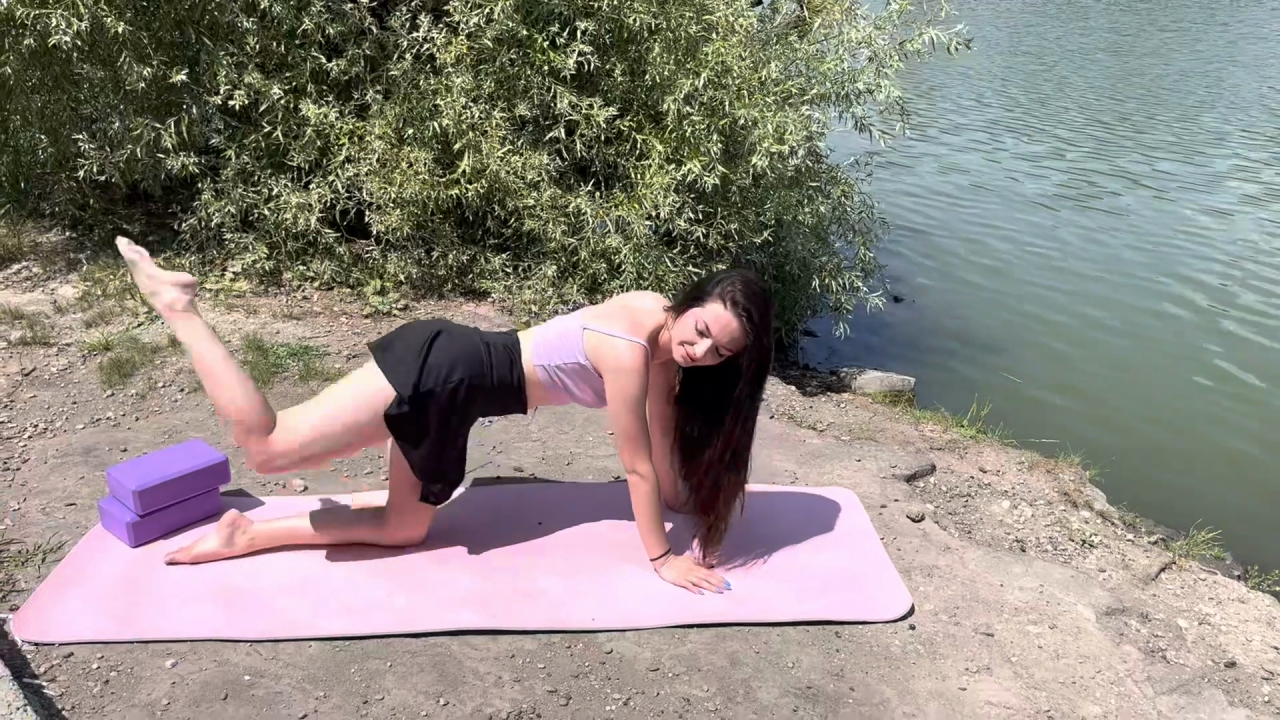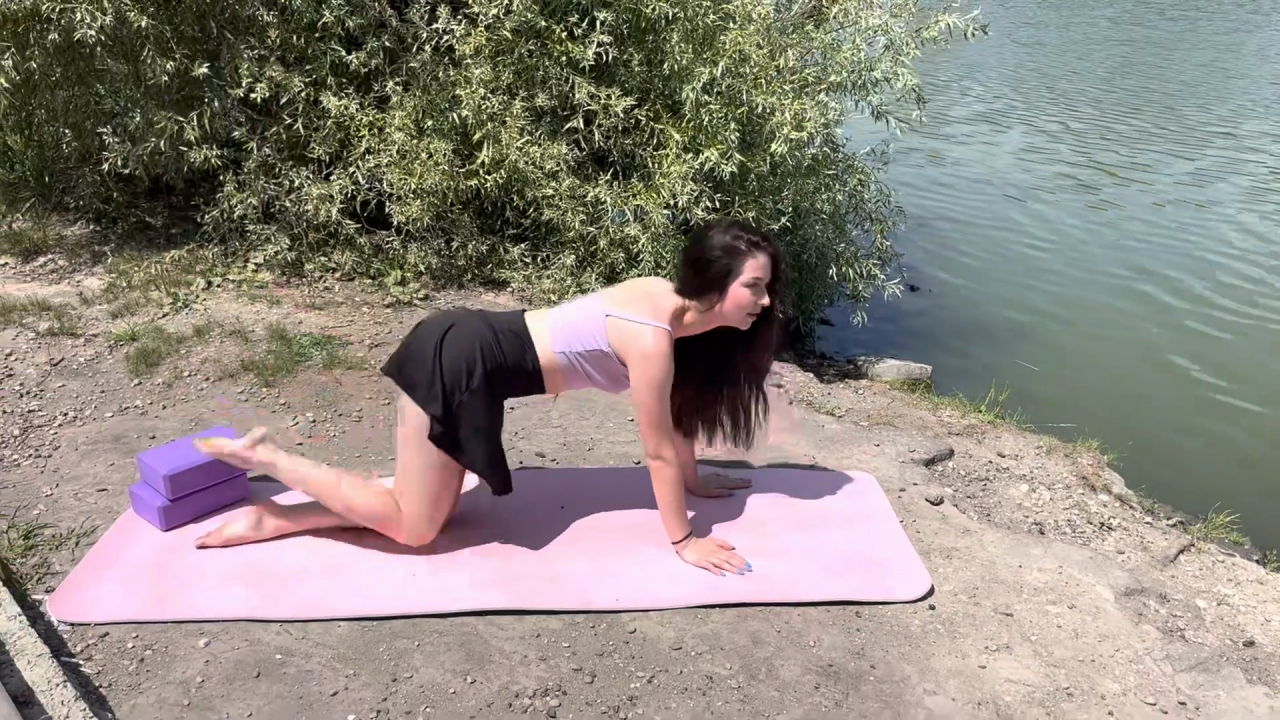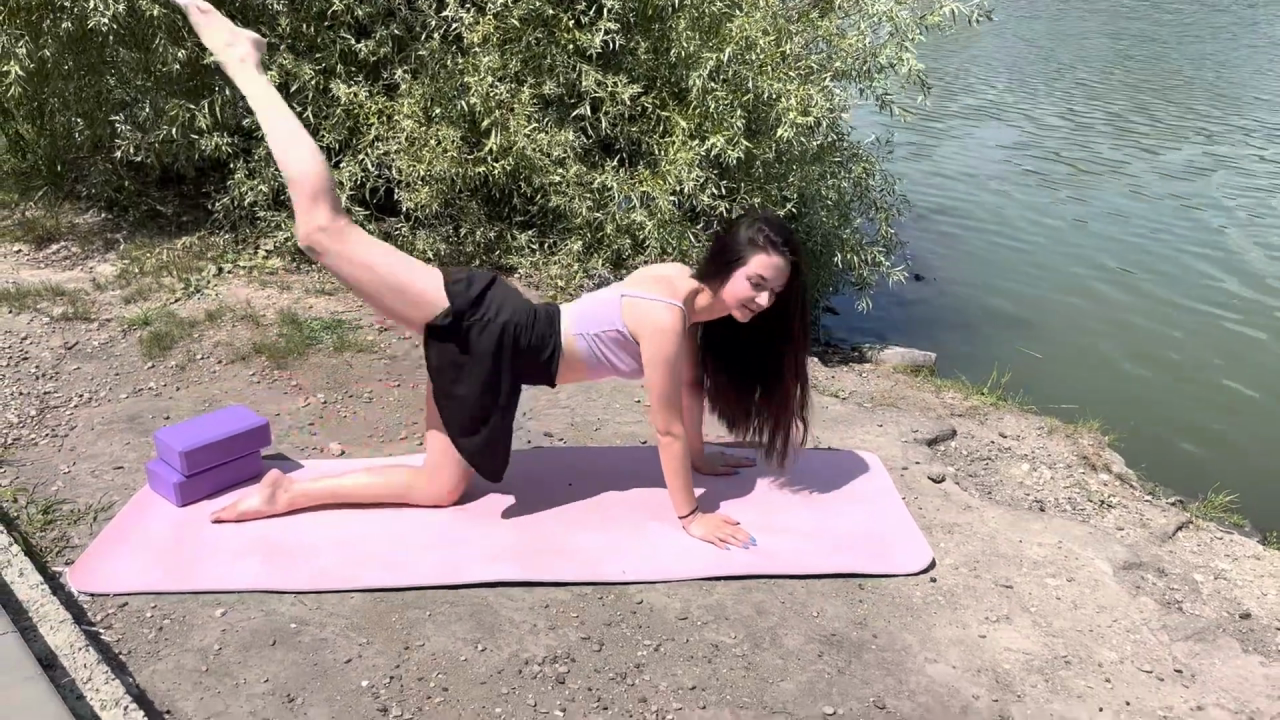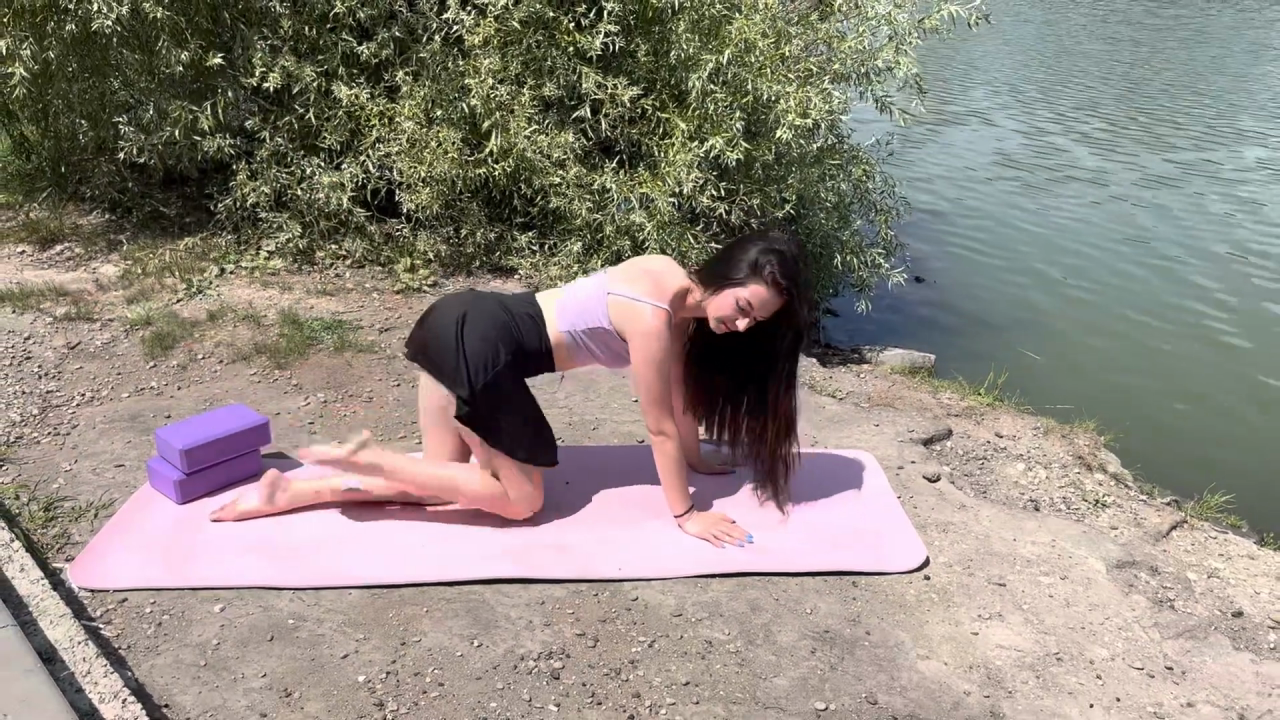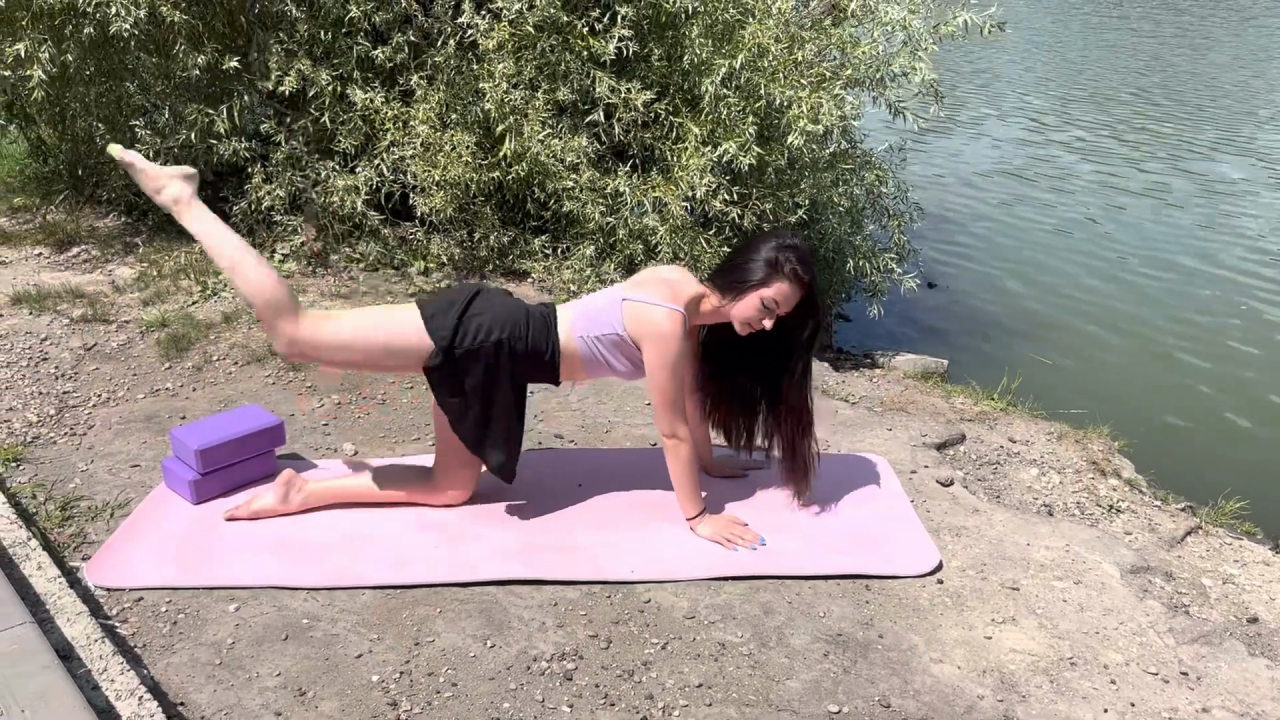
dt=1s
person 1, frame 1
left shoulder: (655, 310)
right shoulder: (630, 352)
left elbow: (660, 430)
right elbow: (638, 466)
left wrist: (674, 505)
right wrist: (664, 558)
left hip: (460, 368)
right hip: (441, 372)
left knee: (406, 525)
right knee: (266, 449)
left ankle: (247, 529)
right ankle: (180, 304)
person 1, frame 2
left shoulder: (667, 298)
right shoulder: (652, 340)
left elbow: (677, 409)
right elbow: (658, 449)
left wrist: (693, 480)
right wrist: (683, 538)
left hip: (462, 343)
right hip: (463, 363)
left knee: (429, 511)
right knee: (413, 528)
left ankle: (272, 516)
right ankle: (259, 456)
person 1, frame 3
left shoulder: (685, 294)
right shoulder: (665, 312)
left elbow: (688, 391)
right elbow: (666, 423)
left wrist: (696, 458)
right wrist: (687, 512)
left hip: (486, 357)
right hip: (478, 331)
left knee: (438, 489)
right knee: (321, 225)
left ankle: (286, 494)
right ankle: (244, 65)
person 1, frame 4
left shoulder: (674, 279)
right shoulder: (654, 315)
left elbow: (682, 387)
right elbow: (660, 425)
left wrist: (695, 456)
right wrist: (685, 512)
left hip: (471, 324)
right hip: (480, 346)
left knee: (445, 476)
right knee: (520, 500)
left ankle: (285, 490)
right ankle: (365, 458)
person 1, frame 5
left shoulder: (694, 293)
right shoulder: (670, 320)
left elbow: (691, 401)
right elbow: (673, 428)
left wrist: (716, 461)
right wrist: (696, 513)
left hip: (496, 334)
right hip: (480, 332)
left knee: (450, 488)
right knee: (291, 327)
left ankle: (299, 492)
right ankle: (182, 198)
